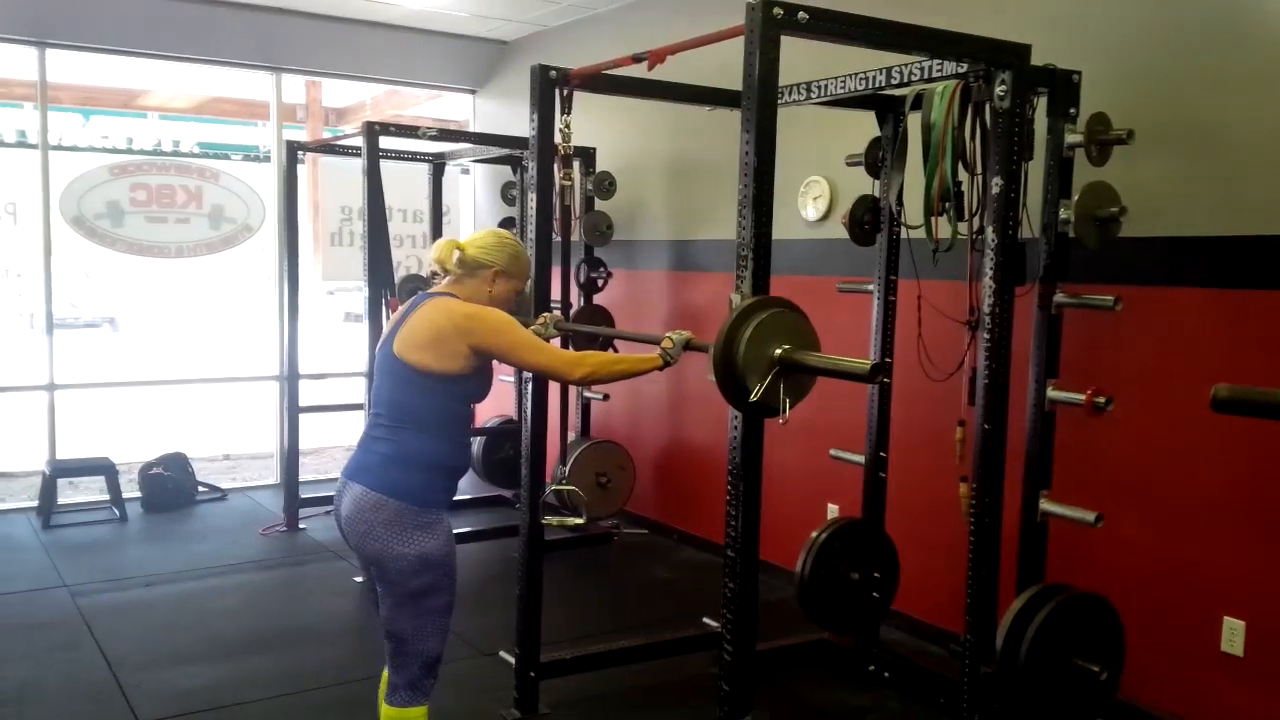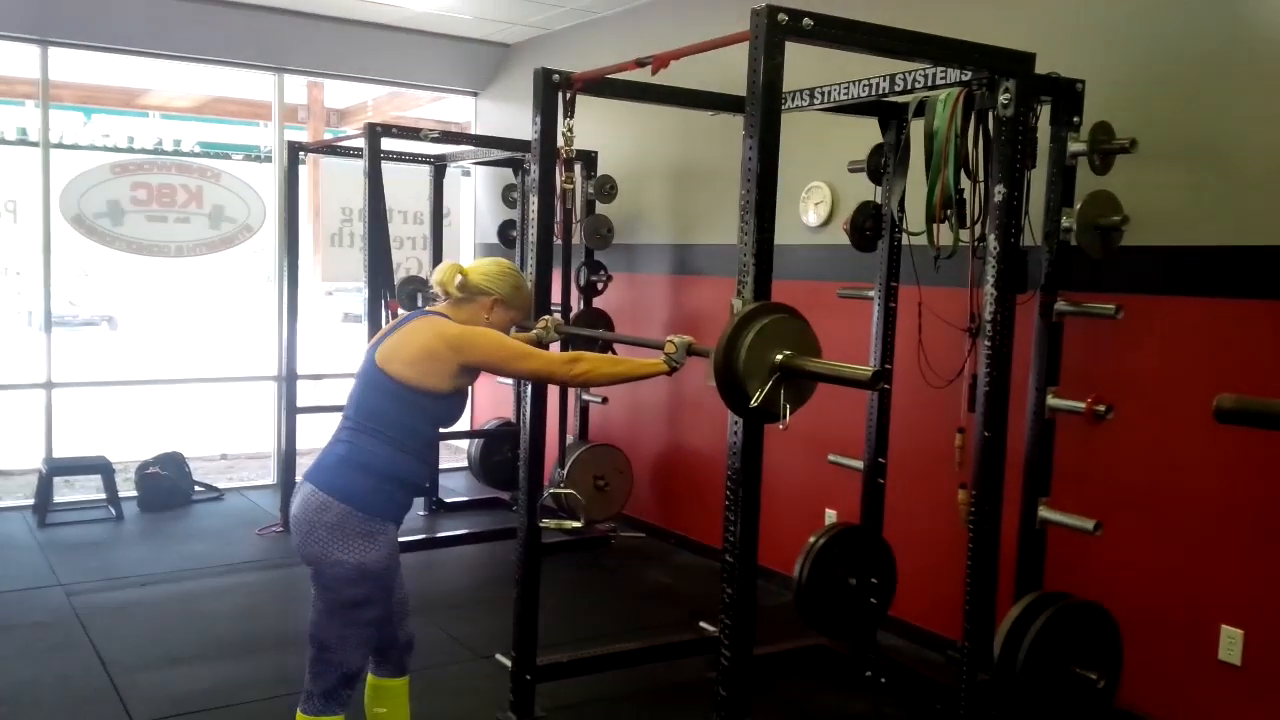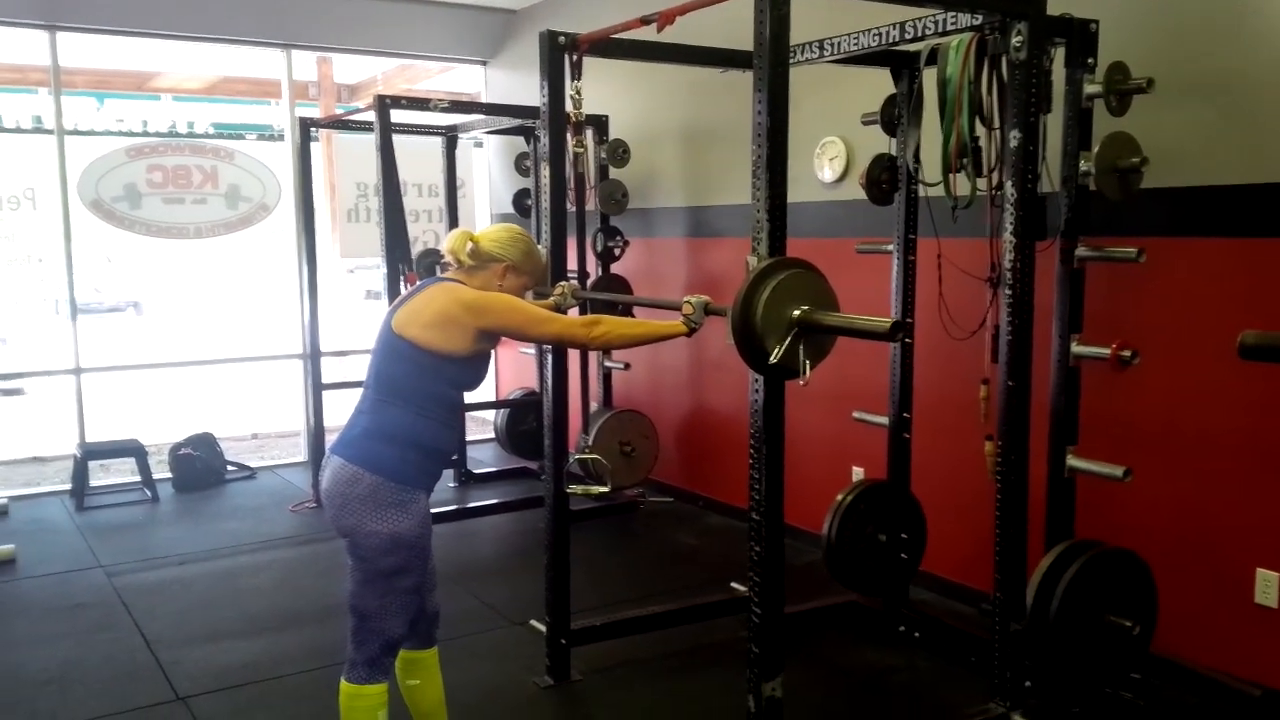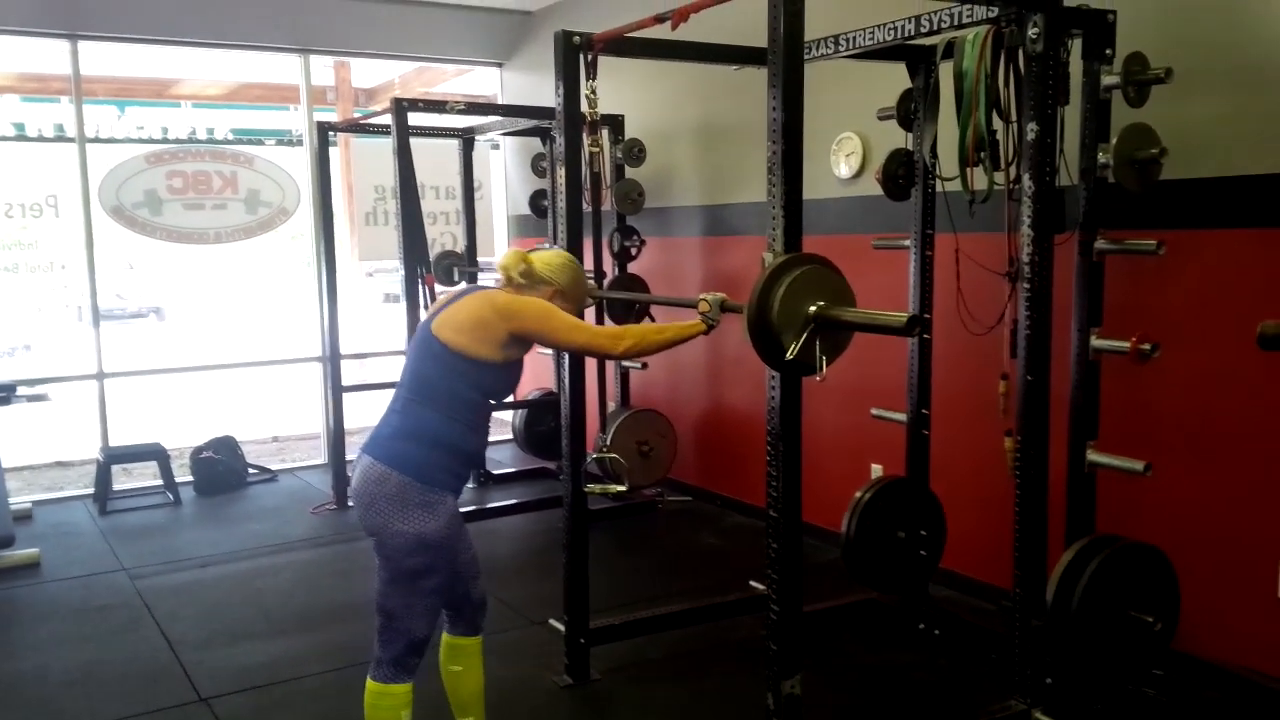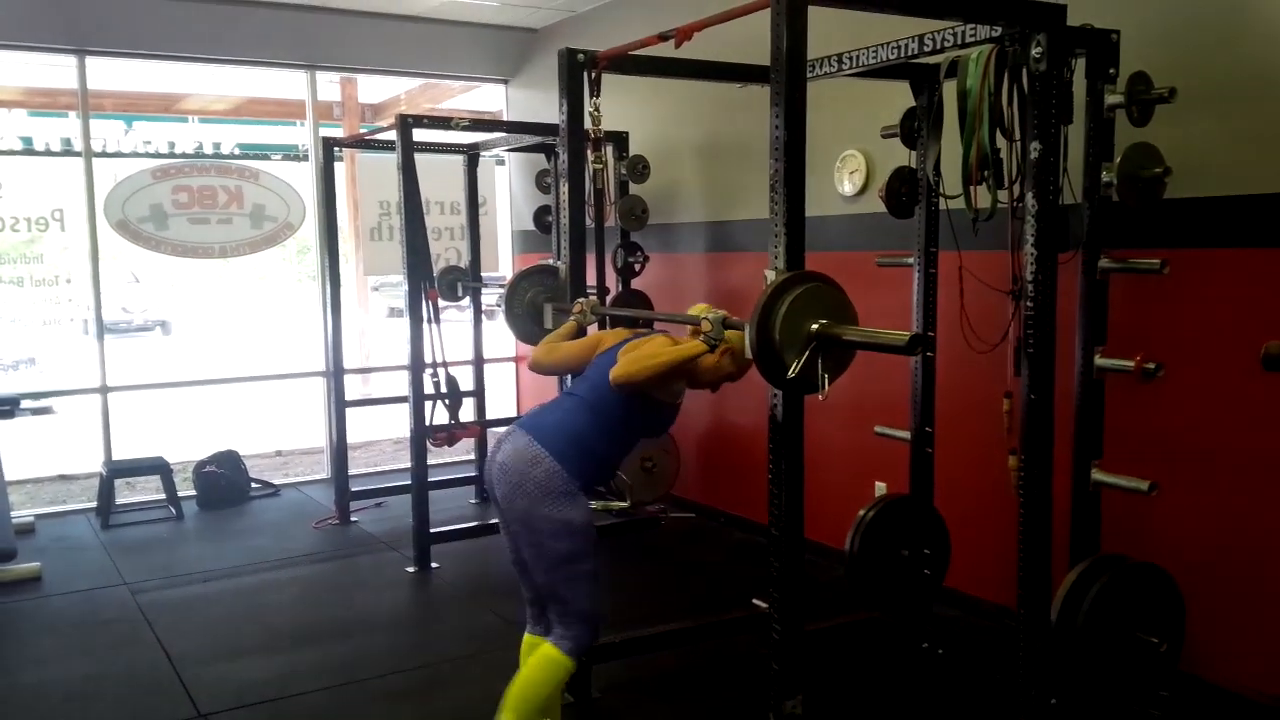
dt=1s
person 1, frame 1
left shoulder: (420, 309)
right shoulder: (468, 319)
right elbow: (574, 368)
left wrist: (533, 336)
right wrist: (662, 356)
left hip: (369, 496)
right hip: (400, 510)
left knee: (411, 654)
right knee: (415, 667)
person 1, frame 2
left shoulder: (418, 326)
right shoulder: (453, 340)
right elbow: (570, 370)
left wrist: (536, 339)
right wrist: (663, 364)
left hip: (337, 503)
right hip: (352, 518)
left knee: (392, 649)
right knee: (336, 677)
person 1, frame 3
left shoulder: (438, 295)
right shoulder: (466, 305)
right elbow: (588, 333)
left wrist: (553, 304)
right wrist: (682, 325)
left hip: (369, 475)
right hip: (380, 487)
left knee: (420, 625)
right knee: (376, 646)
person 1, frame 4
left shoulder: (478, 302)
right shoulder: (503, 309)
right elbow: (615, 343)
left wrist: (574, 306)
right wrist: (701, 324)
left hip: (408, 477)
right hip: (408, 488)
left knee: (468, 609)
right knee: (402, 646)
person 1, frame 5
left shoulder: (624, 336)
right shoulder: (670, 349)
left elbow: (538, 358)
right elbow: (624, 376)
left wrist: (578, 320)
right wrist: (699, 345)
left hip: (513, 456)
right hip: (545, 477)
left knee: (547, 618)
right knee: (576, 629)
